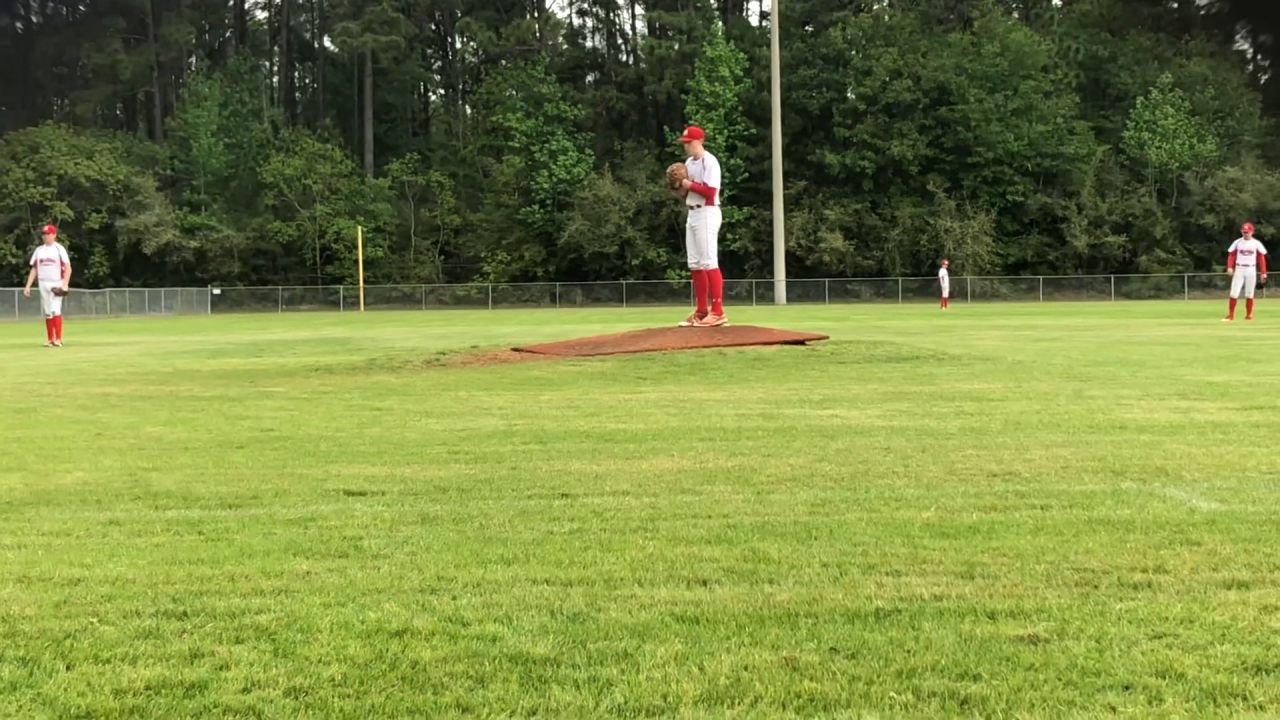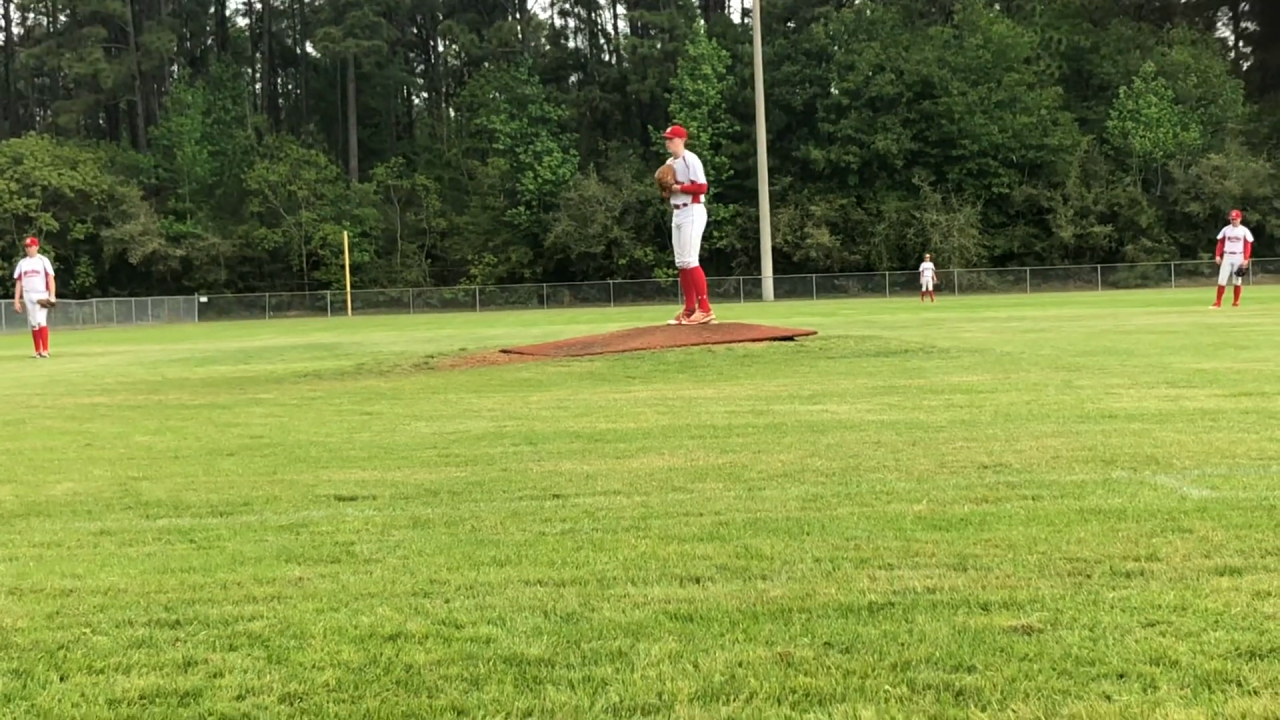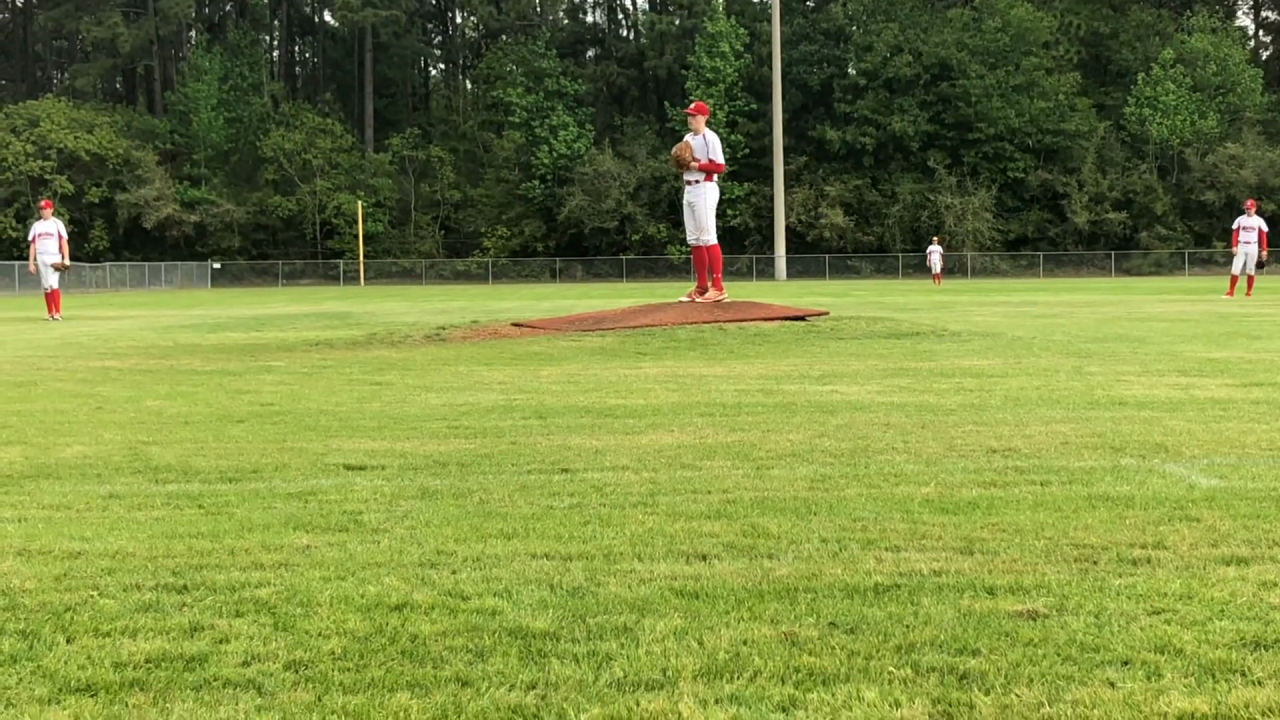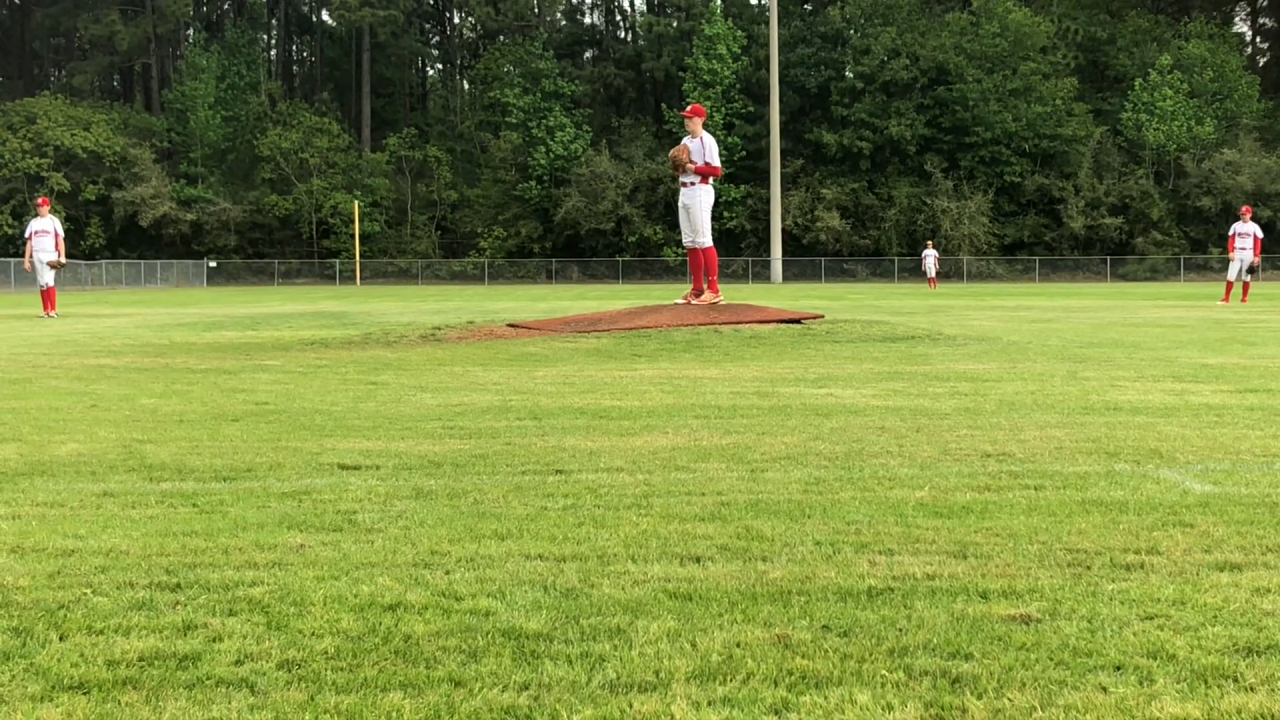
dt=0.7s
person 1, frame 1
left shoulder: (709, 162)
right shoulder: (689, 162)
left elbow: (711, 192)
left wrist: (689, 185)
right wrist: (679, 184)
left hip: (706, 214)
right hip: (692, 214)
left knee: (709, 262)
right knee: (695, 264)
left ankle: (717, 312)
right ankle: (702, 311)
person 1, frame 2
left shoulder: (690, 159)
right shoulder: (669, 163)
left elbow: (702, 188)
left wrist: (678, 188)
left hip: (692, 212)
right hip: (677, 214)
left knee: (689, 260)
right knee: (681, 263)
left ankle: (705, 309)
right ankle: (689, 309)
person 1, frame 3
left shoulder: (710, 138)
right shoulder: (687, 138)
left elbow: (720, 167)
left wrist: (695, 165)
left hip: (704, 190)
right hip: (689, 190)
left knee: (707, 238)
right knee: (694, 240)
left ankle: (718, 287)
right ankle: (701, 286)
person 1, frame 4
left shoulder: (707, 140)
right shoulder: (685, 141)
left elbow: (716, 171)
left wrist: (691, 167)
left hip: (700, 192)
right hip: (684, 192)
left knee: (703, 240)
right knee: (690, 242)
left ankle: (713, 290)
right ankle: (697, 289)
